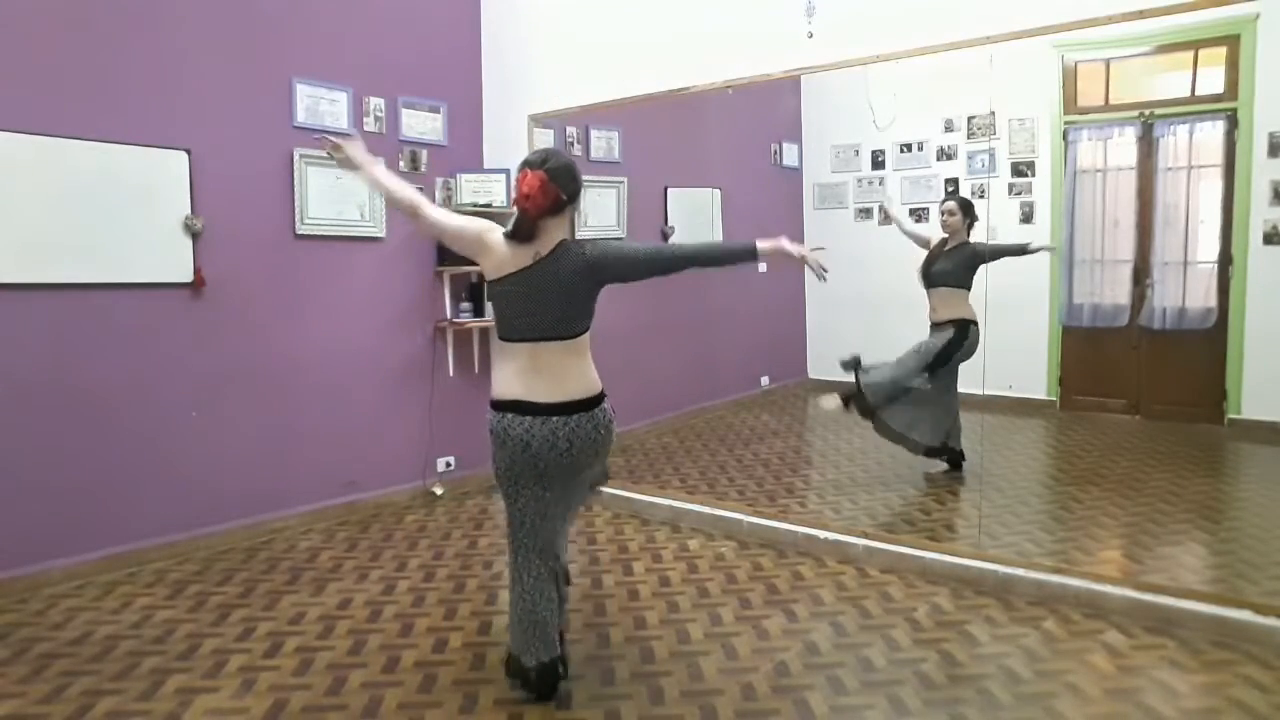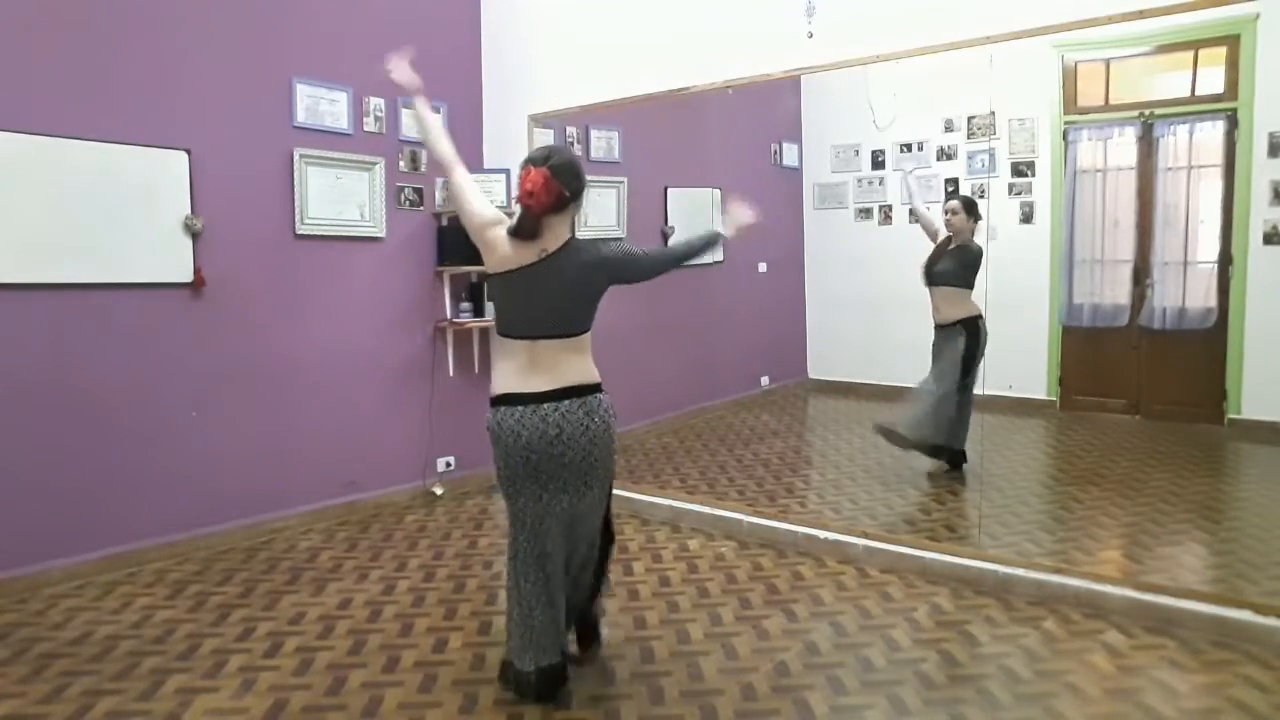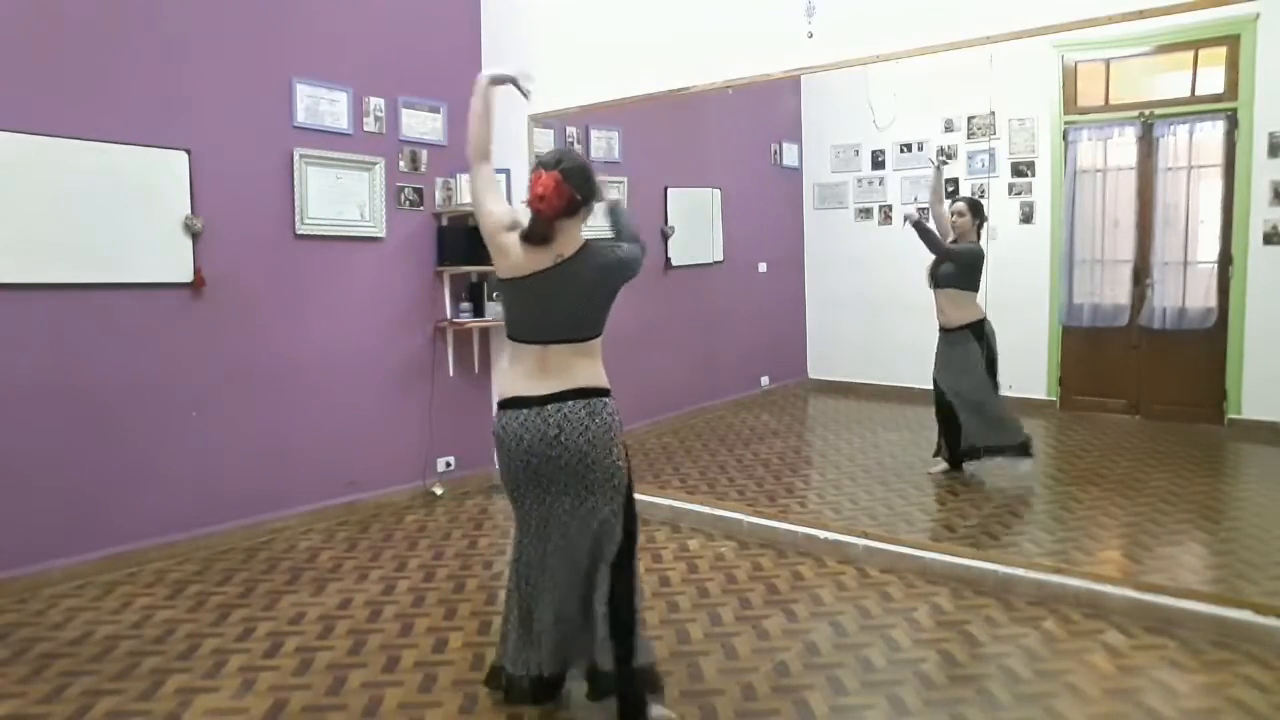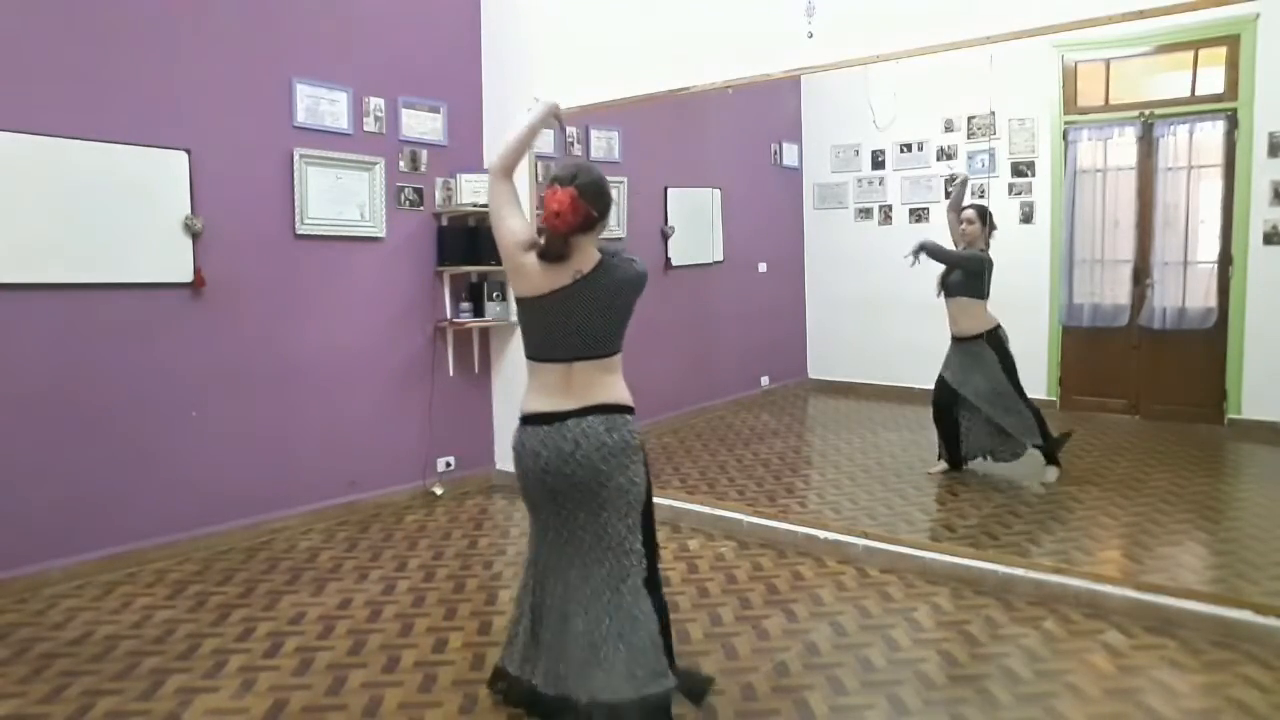
dt=0.2s
person 1, frame 1
left shoulder: (491, 248)
right shoulder: (589, 262)
left elbow: (417, 204)
right elbow: (676, 257)
left wrist: (360, 159)
right wrist: (764, 248)
left hip: (515, 425)
right hip: (584, 420)
left knee: (529, 544)
right knee: (561, 500)
left ankle: (540, 668)
person 1, frame 2
left shoulder: (495, 242)
right shoulder: (594, 258)
left elbow: (449, 164)
right elbow: (667, 259)
left wrist: (414, 94)
right wrist: (725, 228)
left hip: (513, 421)
right hip: (582, 415)
left knee: (531, 543)
right knee: (587, 532)
left ankle: (541, 670)
right ankle: (582, 633)
person 1, frame 3
left shoulder: (505, 247)
right shoulder: (608, 264)
left elbow: (476, 161)
right elbow: (635, 246)
left wrist: (485, 89)
right wrist: (610, 204)
left hip: (517, 425)
right hip: (586, 421)
left knee: (537, 550)
right knee: (607, 551)
person 1, frame 4
left shoulder: (523, 264)
right shoulder: (627, 276)
left elbow: (497, 174)
left wrist: (540, 118)
right wrist: (573, 226)
left hip: (538, 441)
right hip: (607, 438)
left knee: (553, 558)
right knee: (625, 571)
person 2, frame 1
left shoulder: (972, 251)
right shoulder: (937, 246)
left elbow: (1000, 250)
right elbow: (909, 230)
left wrist: (1032, 248)
right wrist: (890, 211)
left hip: (960, 330)
right hip: (938, 331)
left knee: (911, 365)
right knee: (942, 395)
left ankle: (852, 397)
right ankle: (953, 459)
person 2, frame 2
left shoulder: (971, 252)
right shoulder: (943, 242)
left elbow: (968, 252)
right elbow: (919, 209)
left wrist: (965, 237)
right wrist: (910, 180)
left hip: (966, 328)
right hip: (944, 331)
left knee: (948, 388)
right knee: (944, 390)
right ankle: (952, 459)
person 2, frame 3
left shoulder: (972, 253)
right shoulder: (950, 242)
left elbow: (937, 248)
right elbow: (935, 204)
left wrist: (915, 221)
right wrist: (938, 173)
left hip: (972, 333)
right hip: (948, 336)
left knee: (983, 395)
right knee: (946, 397)
left ankle: (1020, 449)
right ankle: (953, 457)
person 2, frame 4
left shoulder: (981, 259)
right shoulder: (962, 251)
left elbow: (938, 252)
right elbow: (950, 212)
left wrist: (921, 246)
right wrist: (960, 187)
left hip: (986, 342)
right hip: (960, 346)
left knee: (1014, 400)
right knee: (942, 402)
left ankle: (1051, 457)
right ankle: (953, 458)
